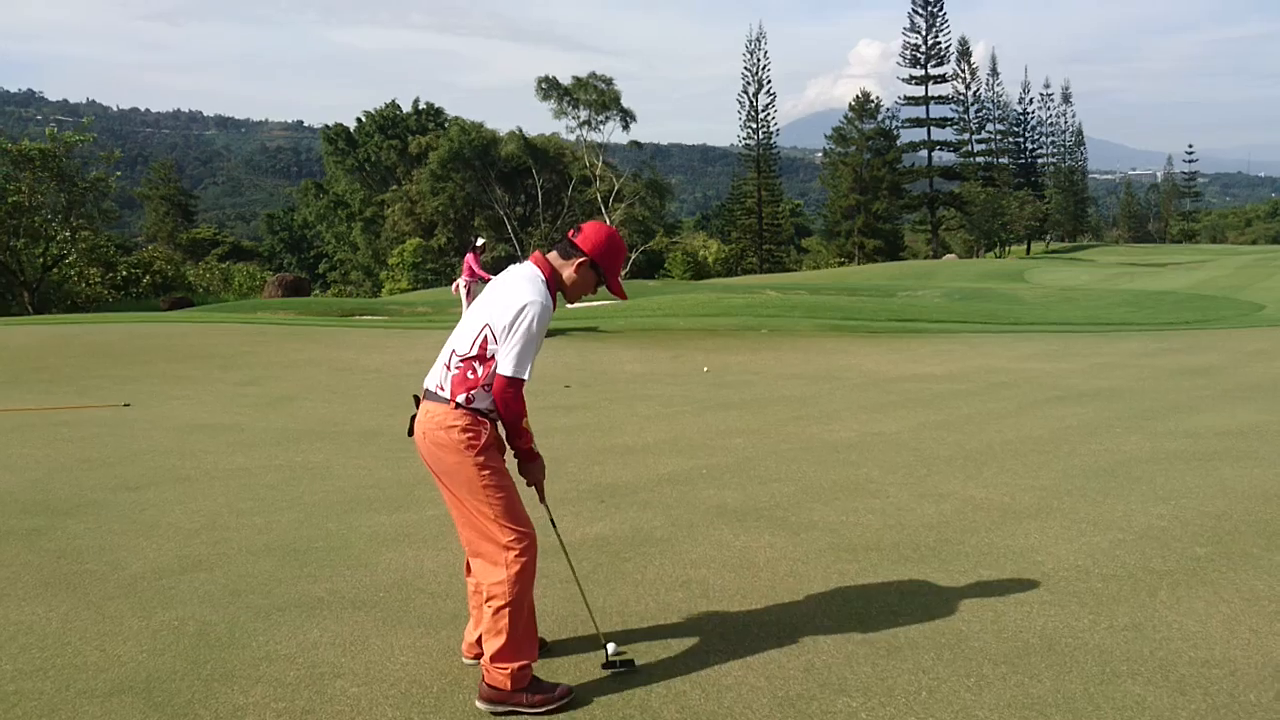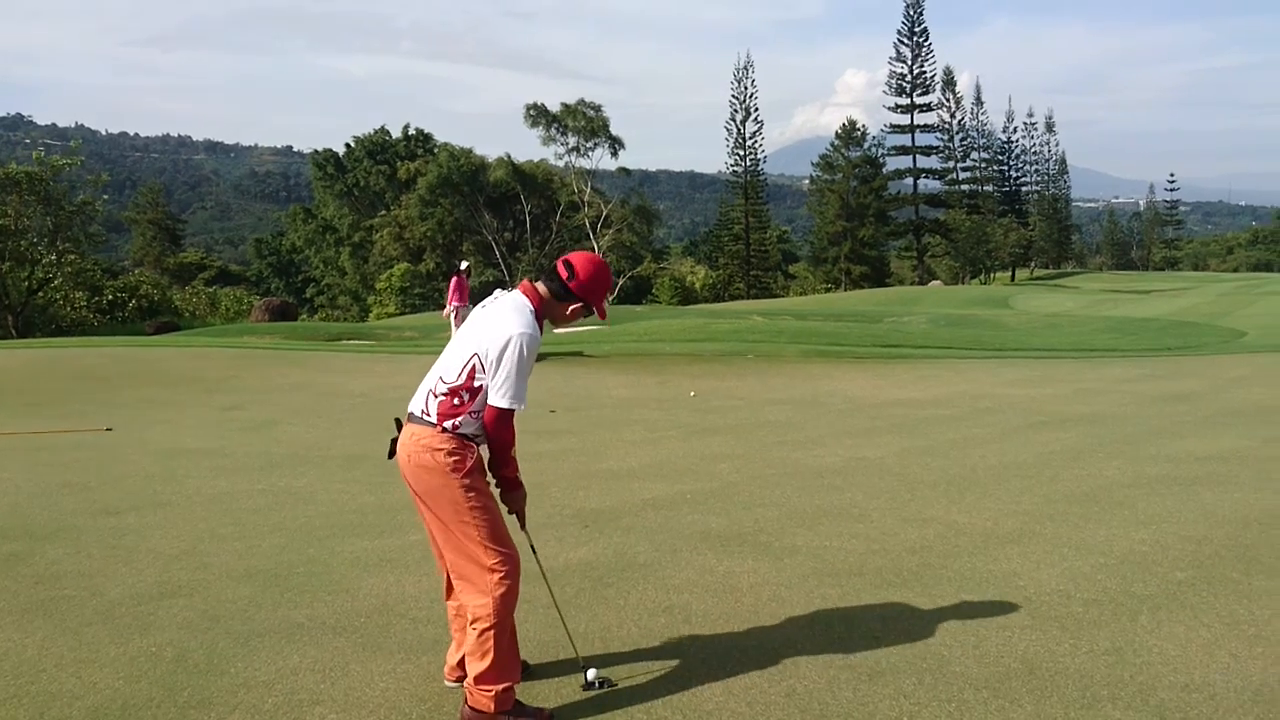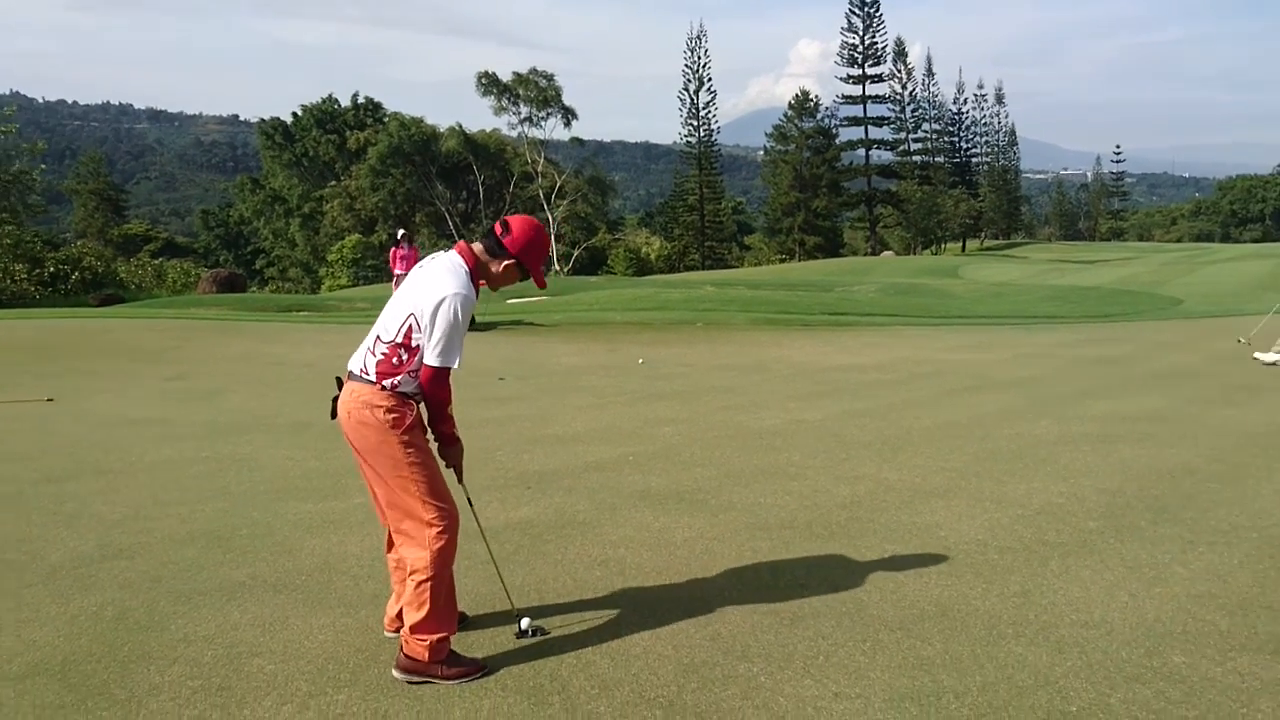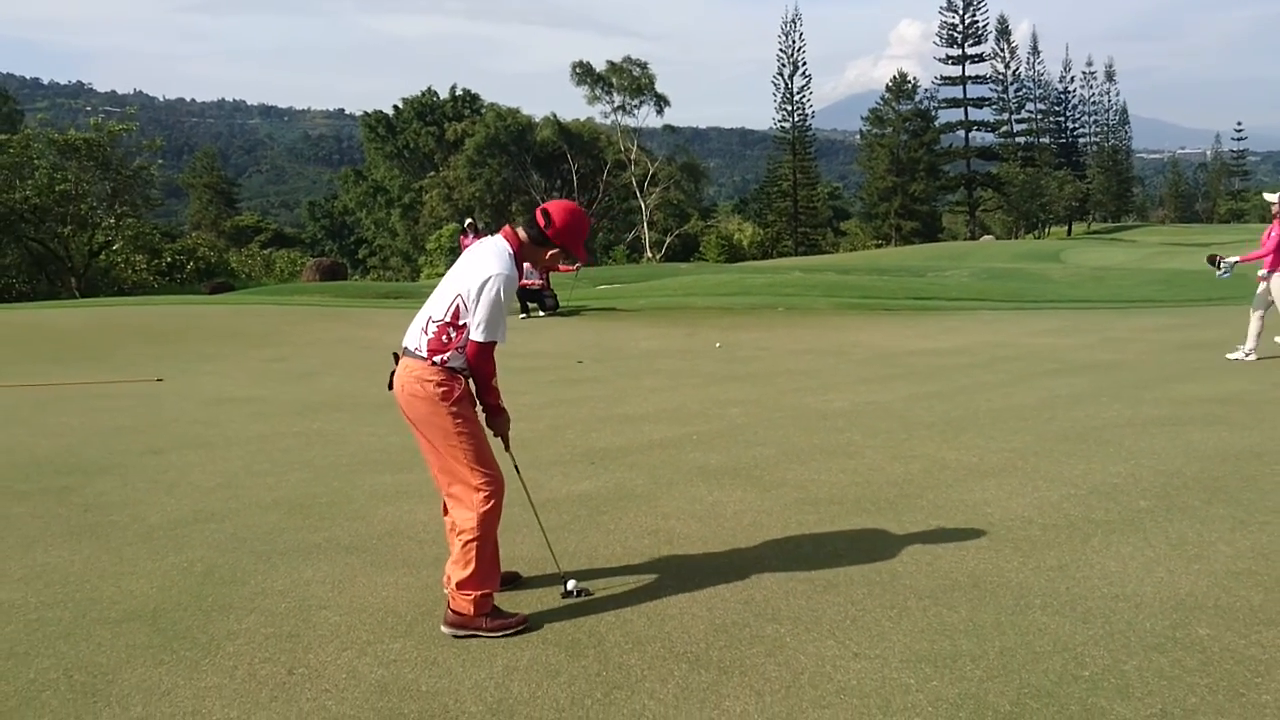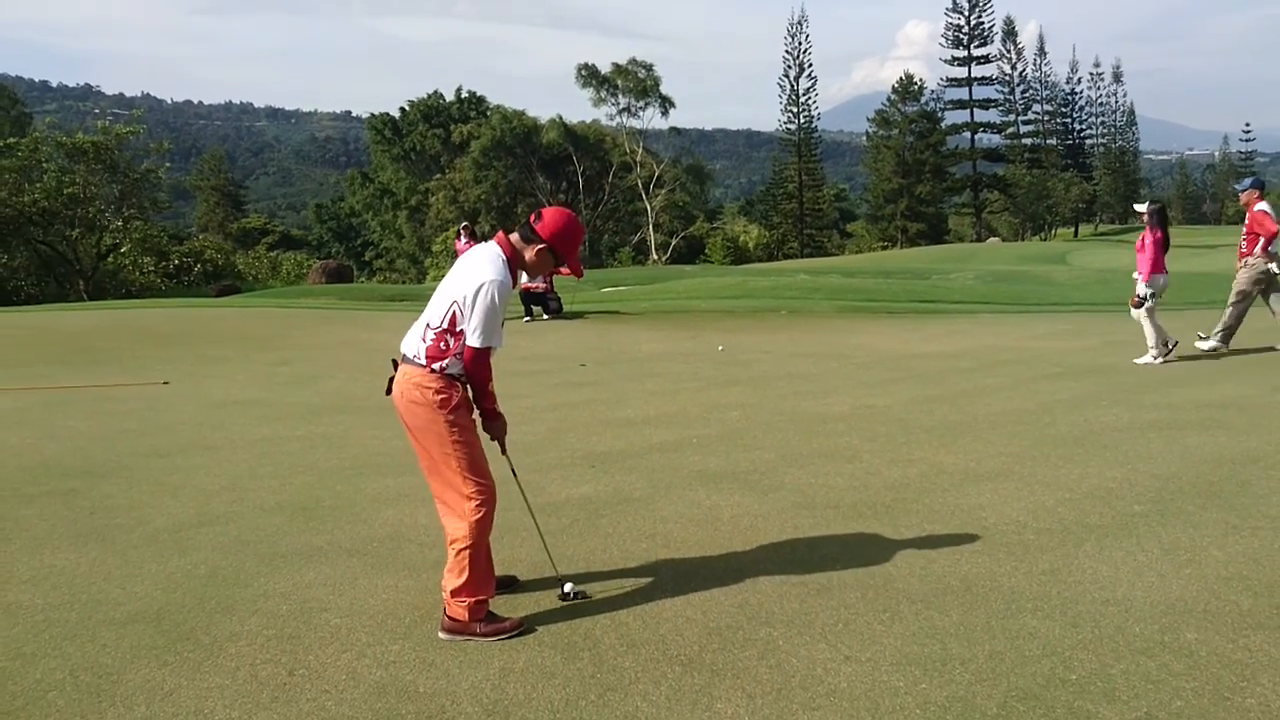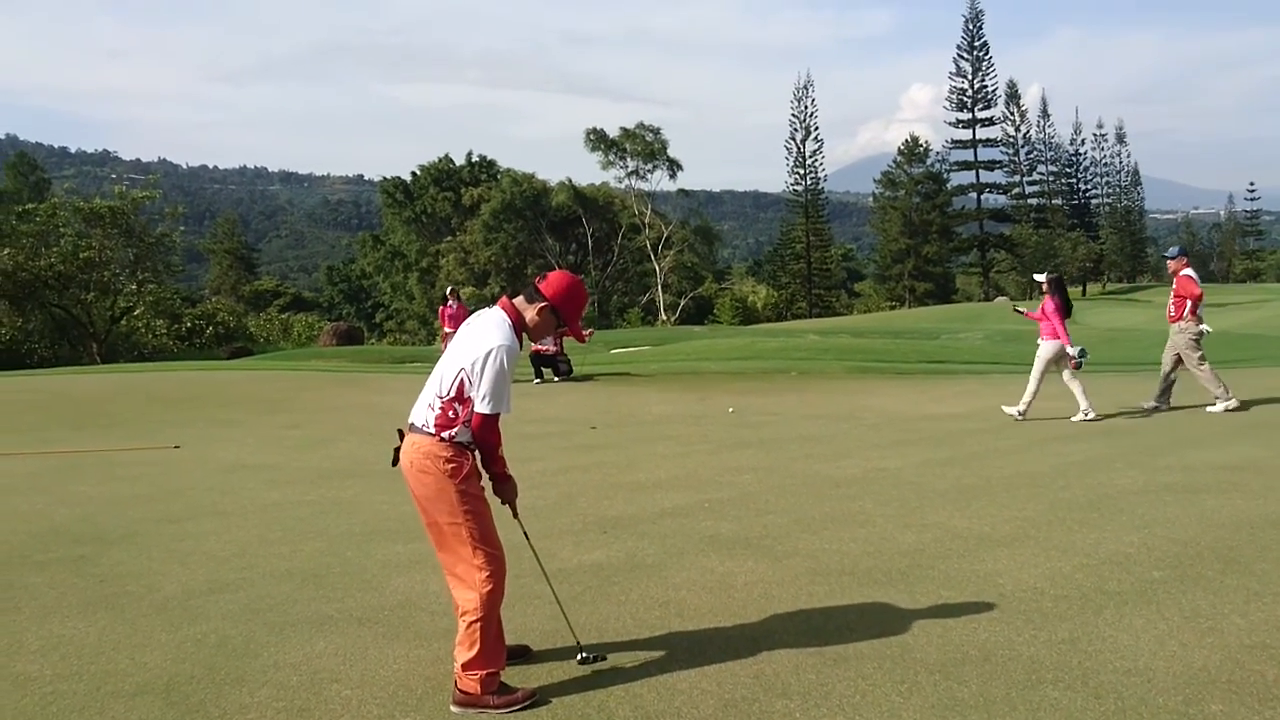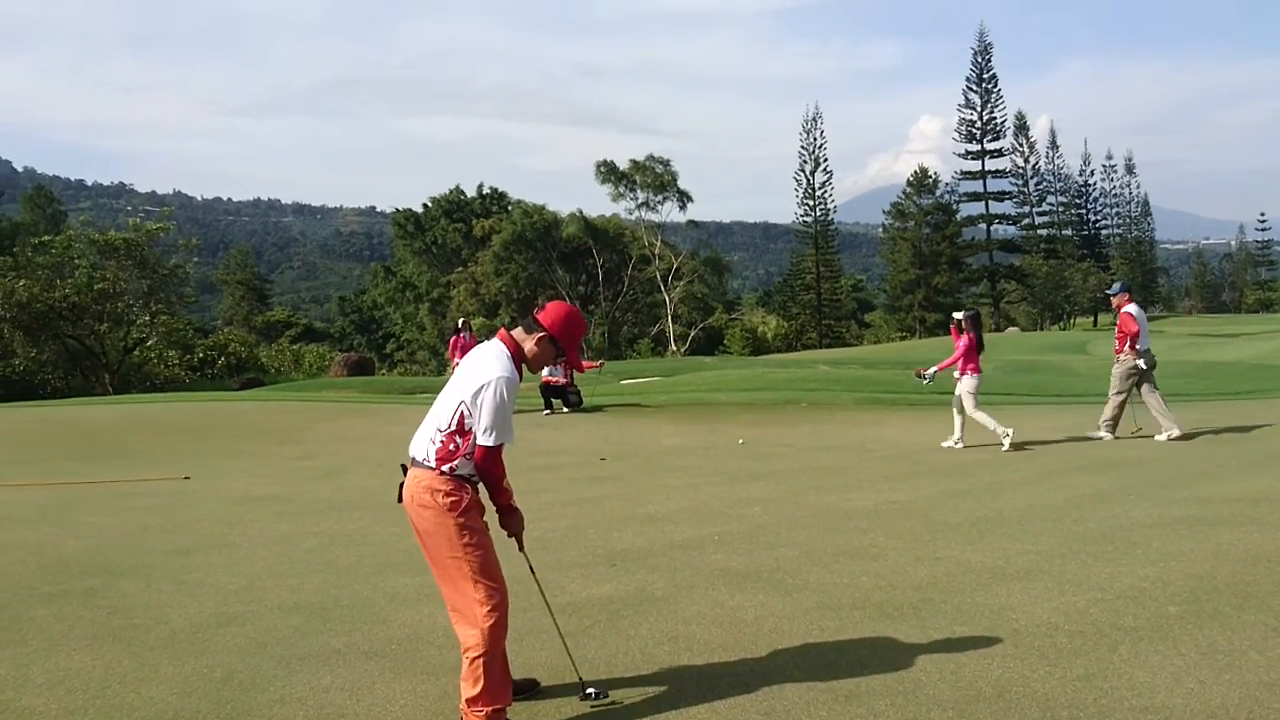
dt=0.7s
person 1, frame 1
left shoulder: (518, 275)
right shoulder: (534, 300)
right elbow: (506, 389)
left wrist: (519, 446)
right wrist: (527, 453)
left hip: (444, 415)
right hip: (459, 425)
left knee: (487, 538)
right knee: (512, 544)
left ankle: (483, 637)
right ankle: (505, 680)
person 1, frame 2
left shoulder: (504, 300)
right shoulder: (522, 331)
right elbow: (497, 419)
left wrist: (502, 477)
right wrist: (510, 482)
left hip: (423, 438)
right hip: (443, 450)
left knee: (467, 560)
right knee: (495, 568)
left ankle: (466, 660)
person 1, frame 3
left shoulder: (441, 260)
right shoulder: (456, 293)
right elbow: (434, 378)
left wrist: (441, 434)
right wrist: (448, 438)
left hip: (364, 395)
right hip: (382, 407)
left knee: (407, 517)
right knee: (434, 521)
left ankle: (406, 610)
right ankle: (423, 650)
person 1, frame 4
left shoulder: (490, 245)
right shoulder: (501, 273)
right elbow: (480, 352)
left wrist: (488, 405)
right wrist: (495, 408)
left hip: (422, 370)
right hip: (434, 381)
left knee: (462, 483)
right knee: (482, 487)
left ankle: (467, 570)
right ankle: (469, 607)
person 1, frame 5
left shoulder: (486, 253)
right shoulder: (495, 279)
right elbow: (476, 358)
left wrist: (484, 408)
right wrist: (491, 413)
left hip: (421, 378)
right hip: (432, 387)
left knee: (458, 489)
right knee: (473, 496)
left ankle: (468, 574)
right ankle: (463, 612)
person 1, frame 6
left shoulder: (487, 317)
right shoulder: (502, 343)
right elbow: (484, 424)
left wrist: (494, 471)
right wrist: (501, 475)
left hip: (429, 446)
right hip: (441, 456)
left knee: (472, 561)
right knee: (483, 567)
left ankle: (485, 646)
right ankle: (475, 684)
person 1, frame 7
left shoulder: (489, 351)
right shoulder: (502, 375)
right elbow: (487, 456)
left wrist: (502, 503)
right wrist: (507, 507)
left hip: (435, 482)
right hip: (442, 490)
left knee: (480, 594)
right knee: (485, 602)
left ankle: (494, 680)
